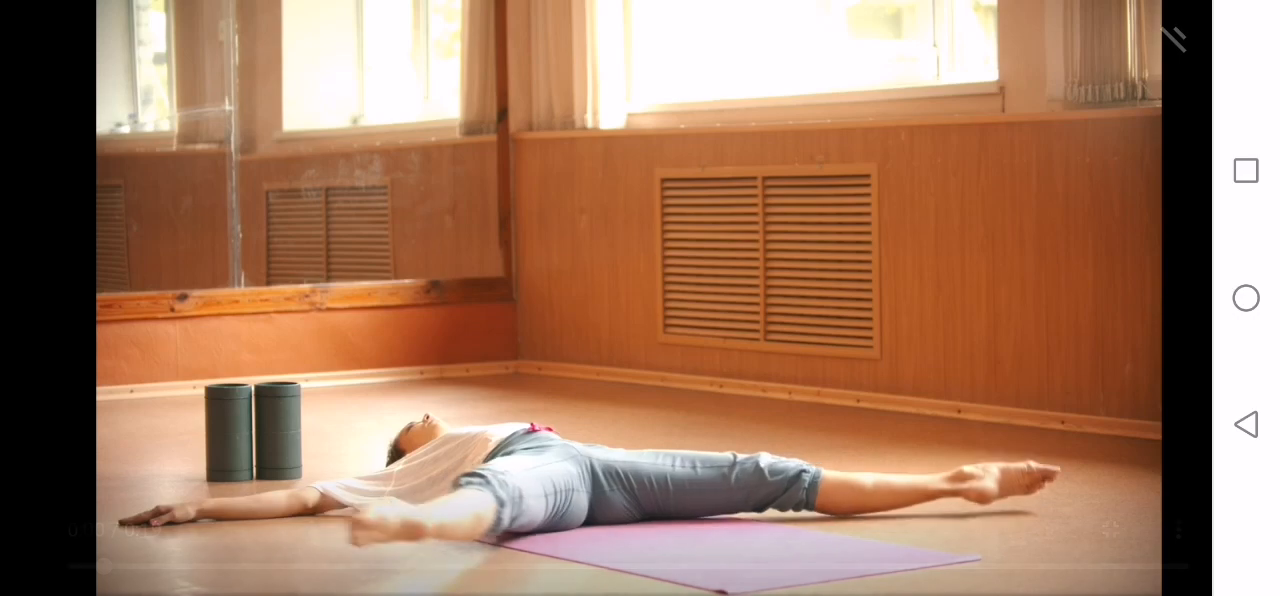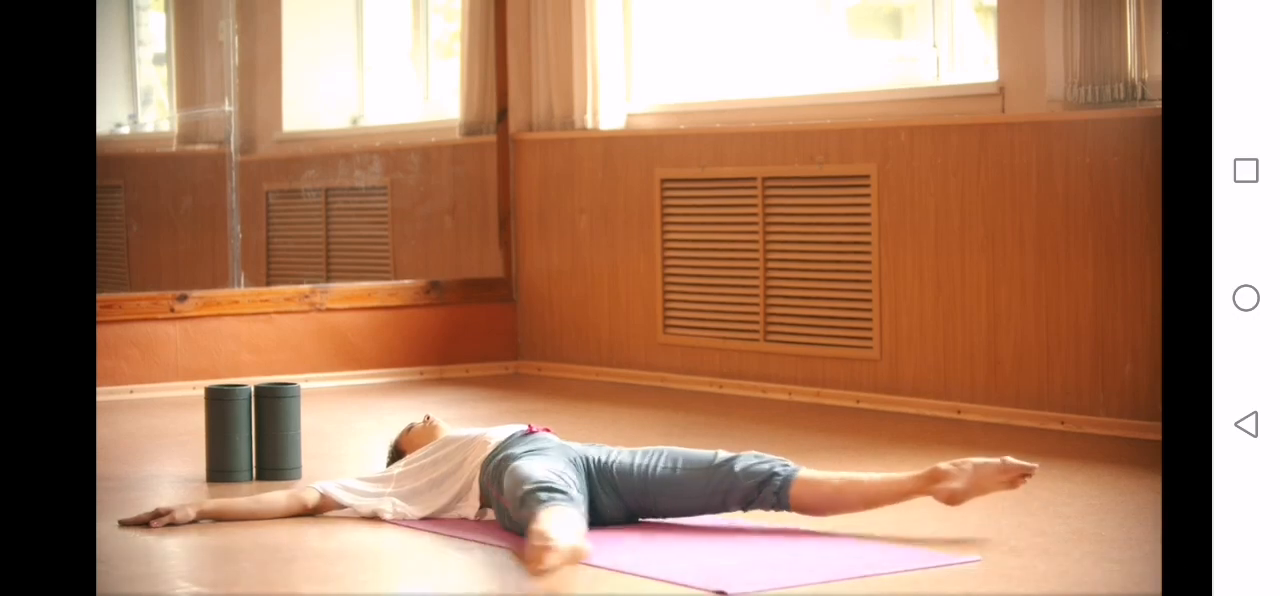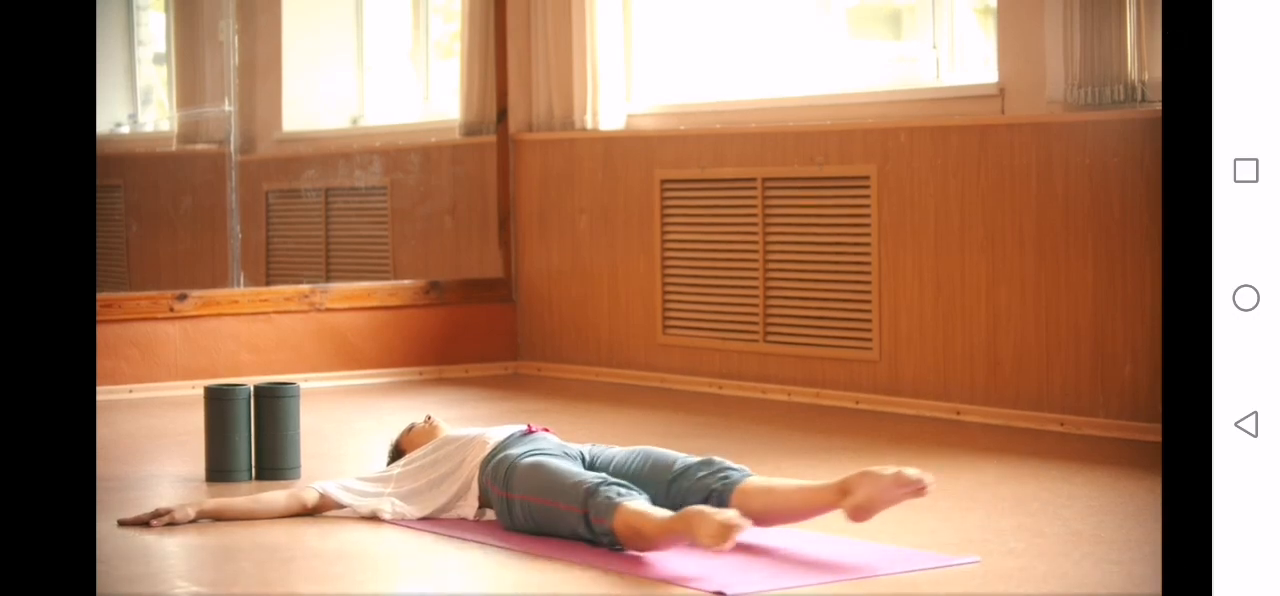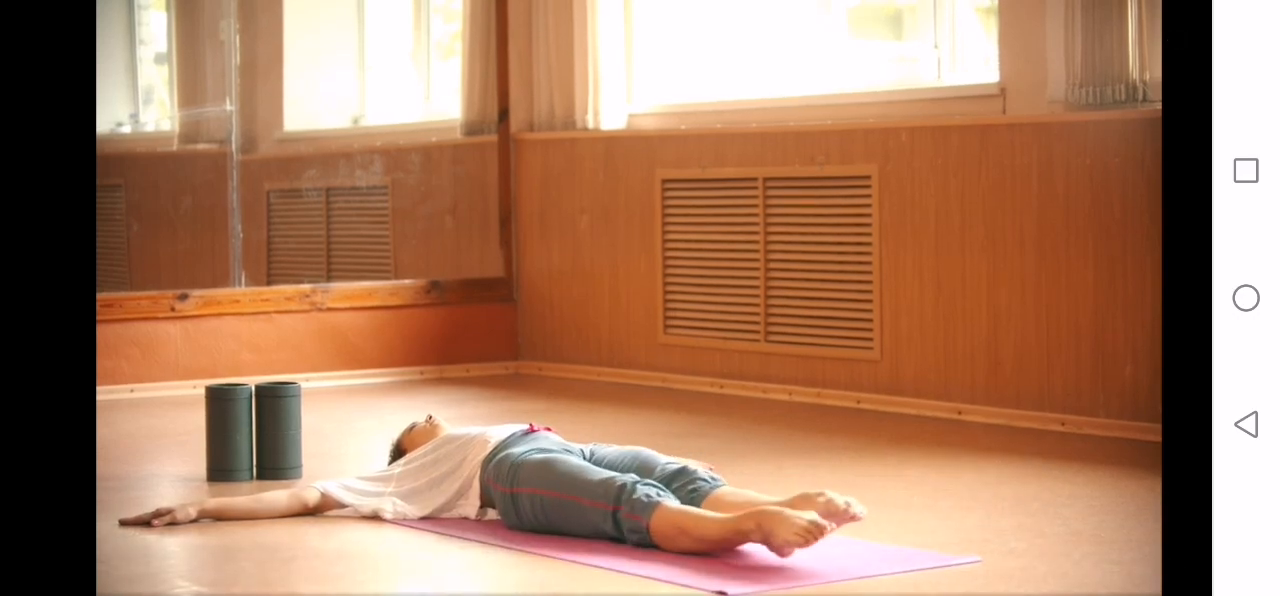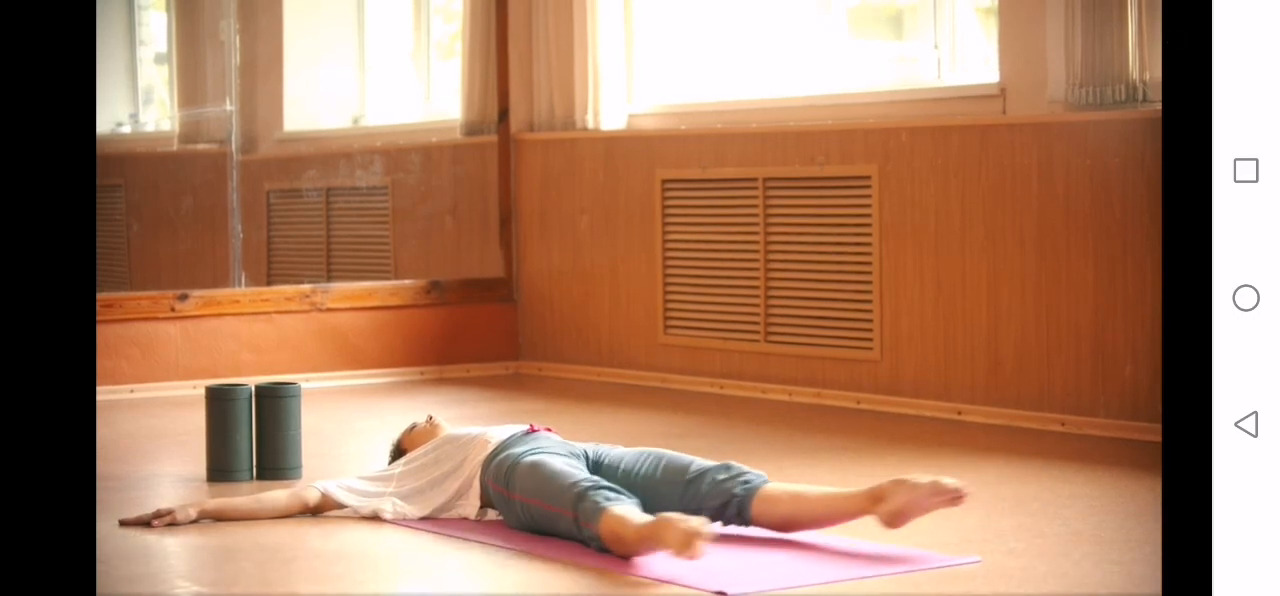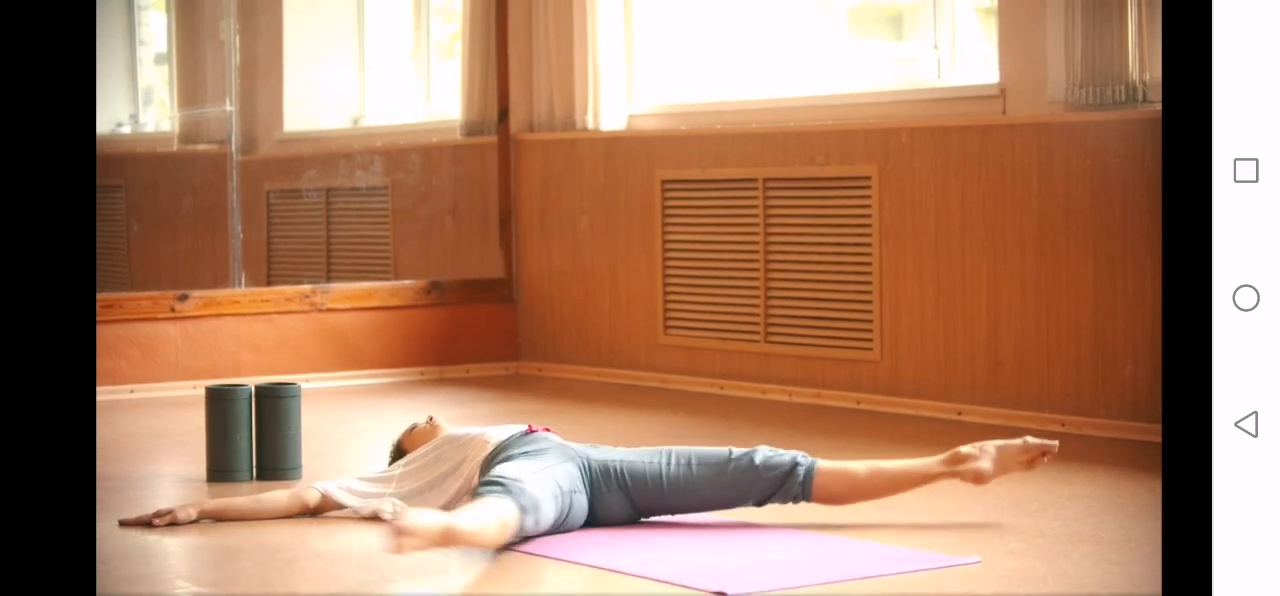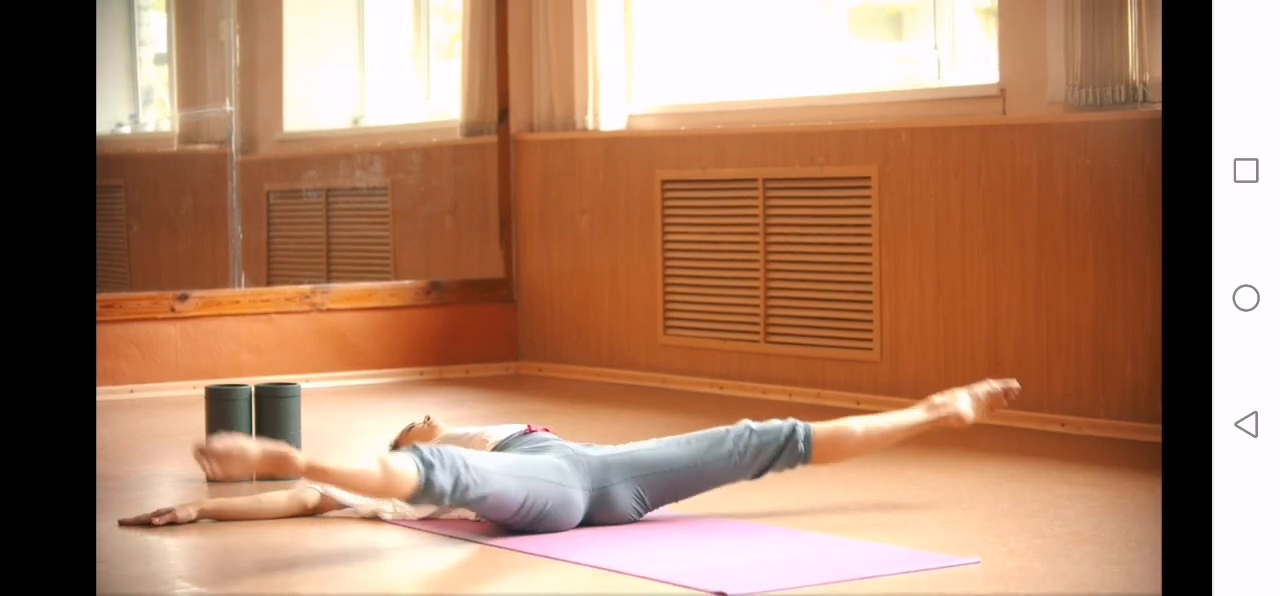
dt=0.5s
person 1, frame 1
left shoulder: (464, 448)
right shoulder: (393, 478)
right elbow: (300, 496)
right wrist: (198, 507)
left hip: (589, 465)
right hip: (532, 473)
left knee: (771, 476)
right knee: (495, 499)
person 1, frame 2
left shoulder: (470, 442)
right shoulder: (395, 478)
right elbow: (298, 498)
right wrist: (197, 507)
left hip: (574, 455)
right hip: (519, 465)
left knee: (753, 475)
right knee: (556, 501)
left ankle: (932, 478)
person 1, frame 3
left shoulder: (462, 445)
right shoulder: (392, 479)
right elbow: (296, 498)
right wrist: (198, 509)
left hip: (567, 451)
right hip: (514, 469)
left knee: (707, 477)
right knee: (612, 502)
left ankle: (846, 489)
person 1, frame 4
left shoulder: (466, 441)
right shoulder: (396, 477)
right elbow: (300, 497)
right wrist: (198, 508)
left hip: (564, 451)
right hip: (512, 468)
left knee: (688, 482)
right knee: (644, 505)
left ankle: (793, 509)
right ankle: (760, 522)
person 1, frame 5
left shoulder: (474, 441)
right shoulder: (397, 477)
right elbow: (301, 498)
right wrist: (199, 509)
left hip: (572, 453)
right hip: (519, 470)
left knee: (721, 484)
right knee: (607, 509)
left ankle: (875, 497)
person 1, frame 6
left shoulder: (459, 461)
right shoulder: (395, 480)
right elbow: (299, 496)
right wrist: (200, 507)
left hip: (586, 463)
right hip: (540, 474)
left knee: (771, 469)
right knee: (555, 495)
person 1, frame 7
left shoulder: (454, 450)
right shoulder: (420, 461)
right elbow: (303, 502)
right wrist: (204, 508)
left hip: (584, 469)
right hip: (548, 481)
left knee: (770, 440)
